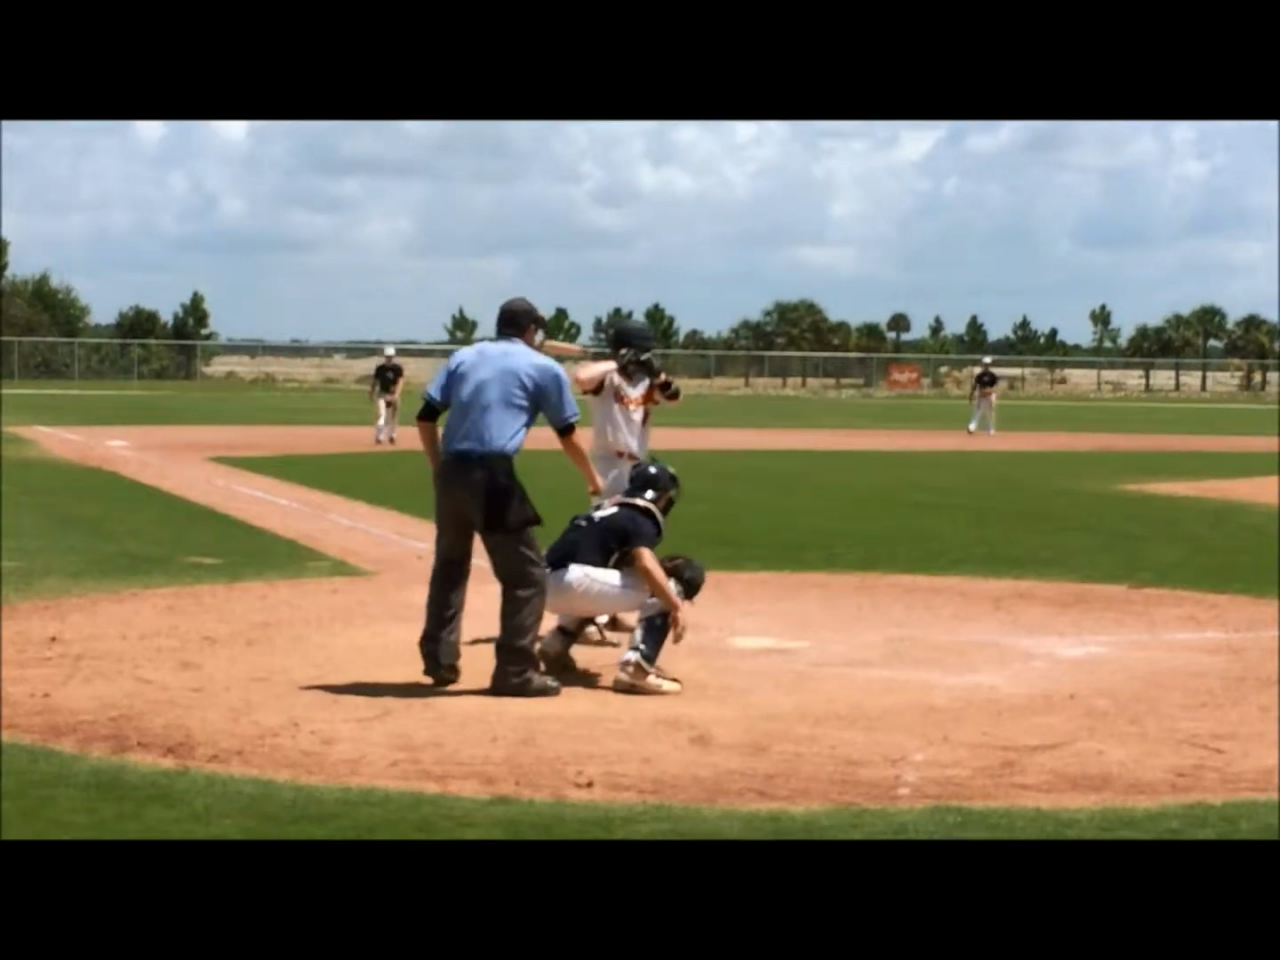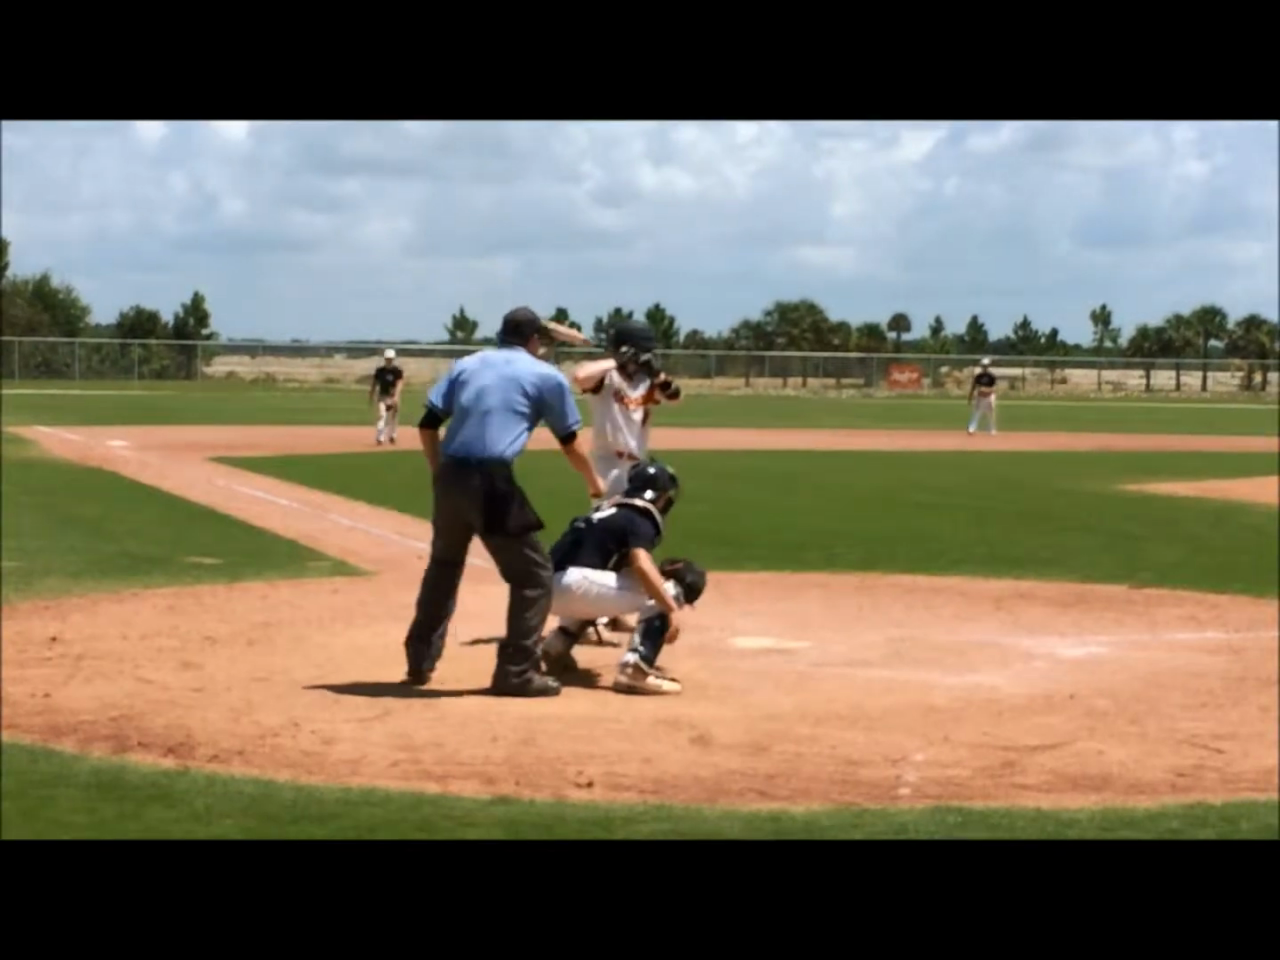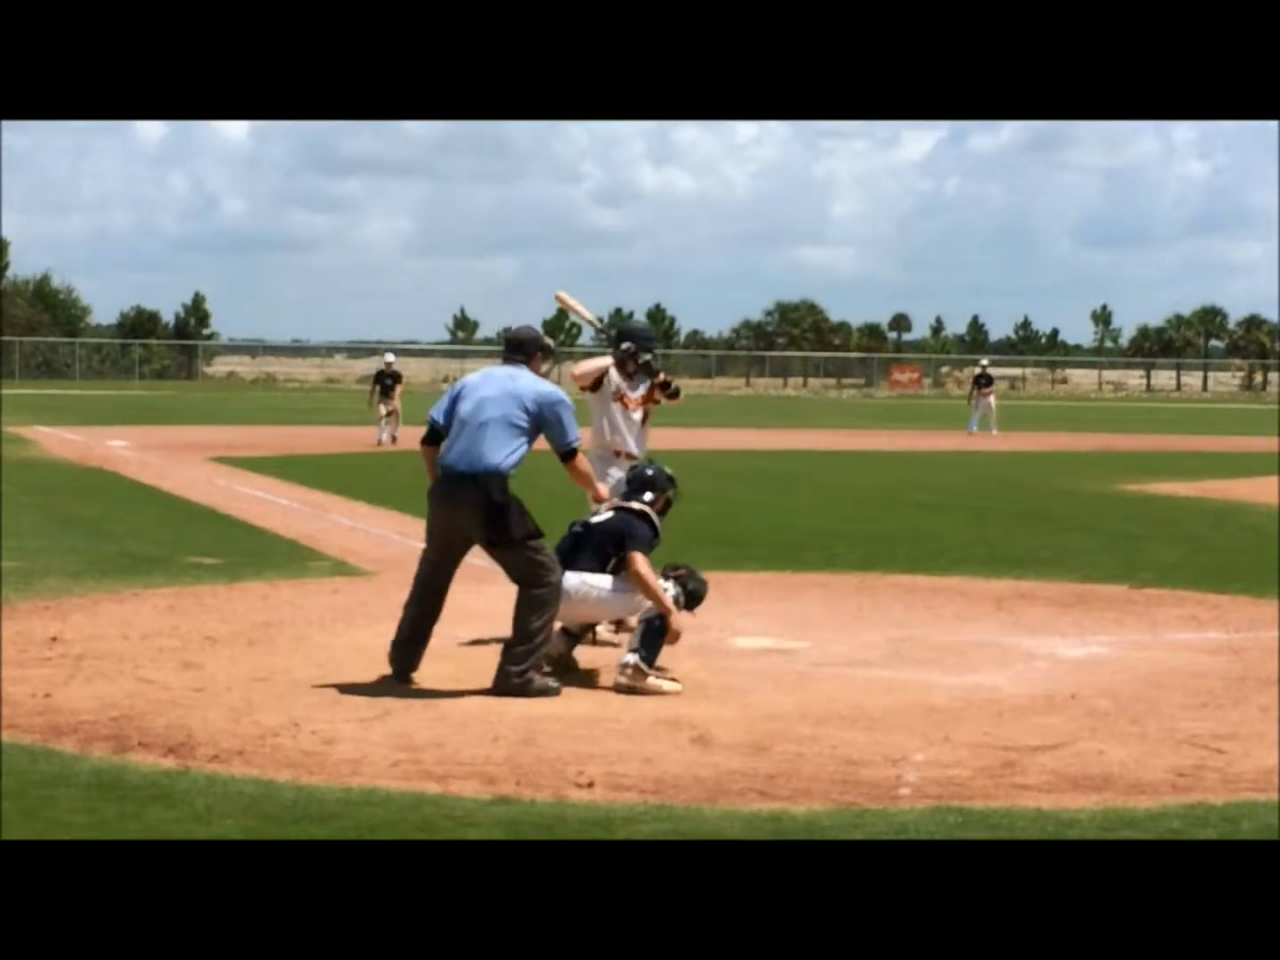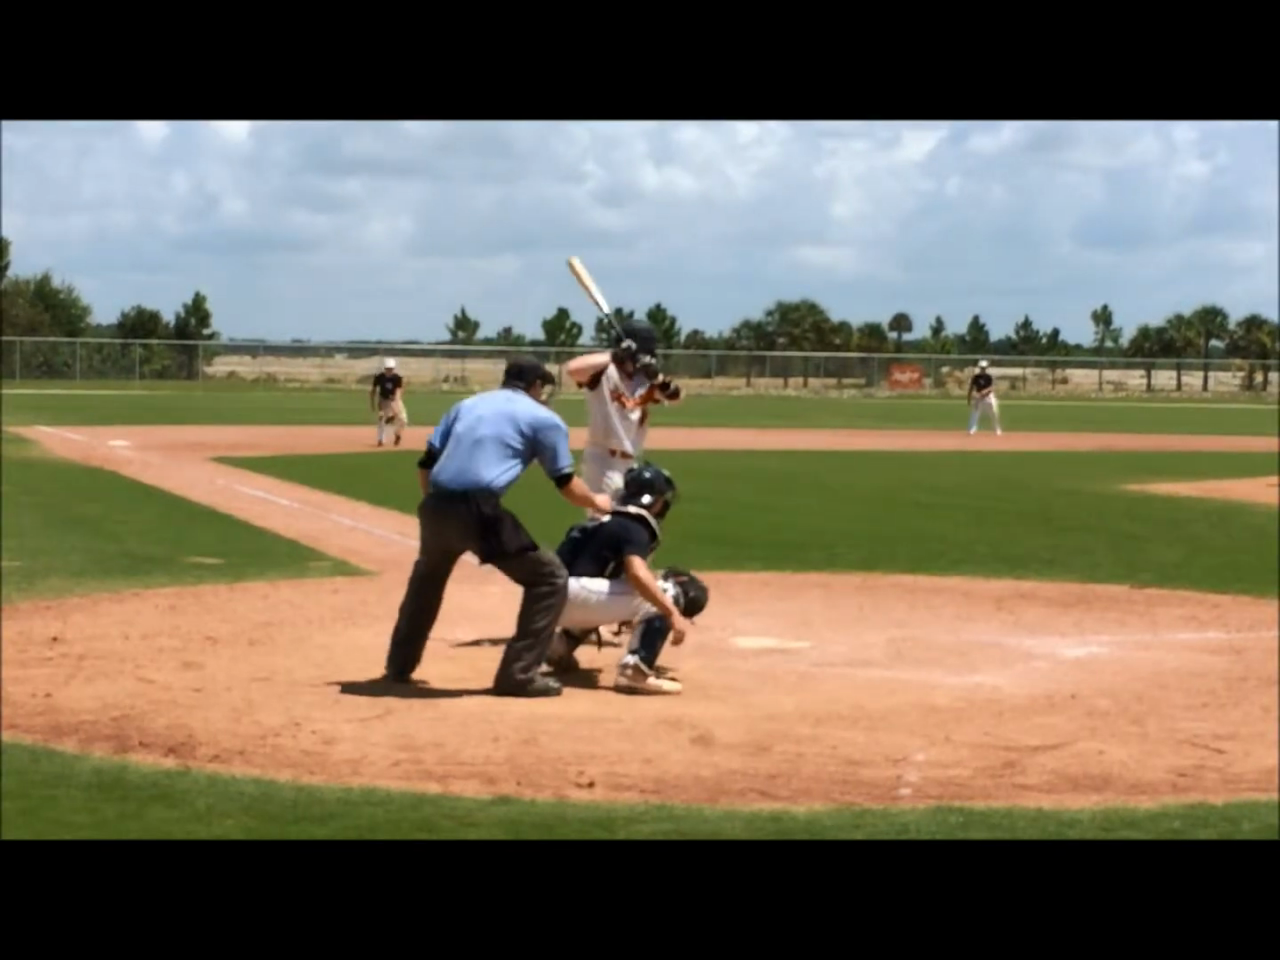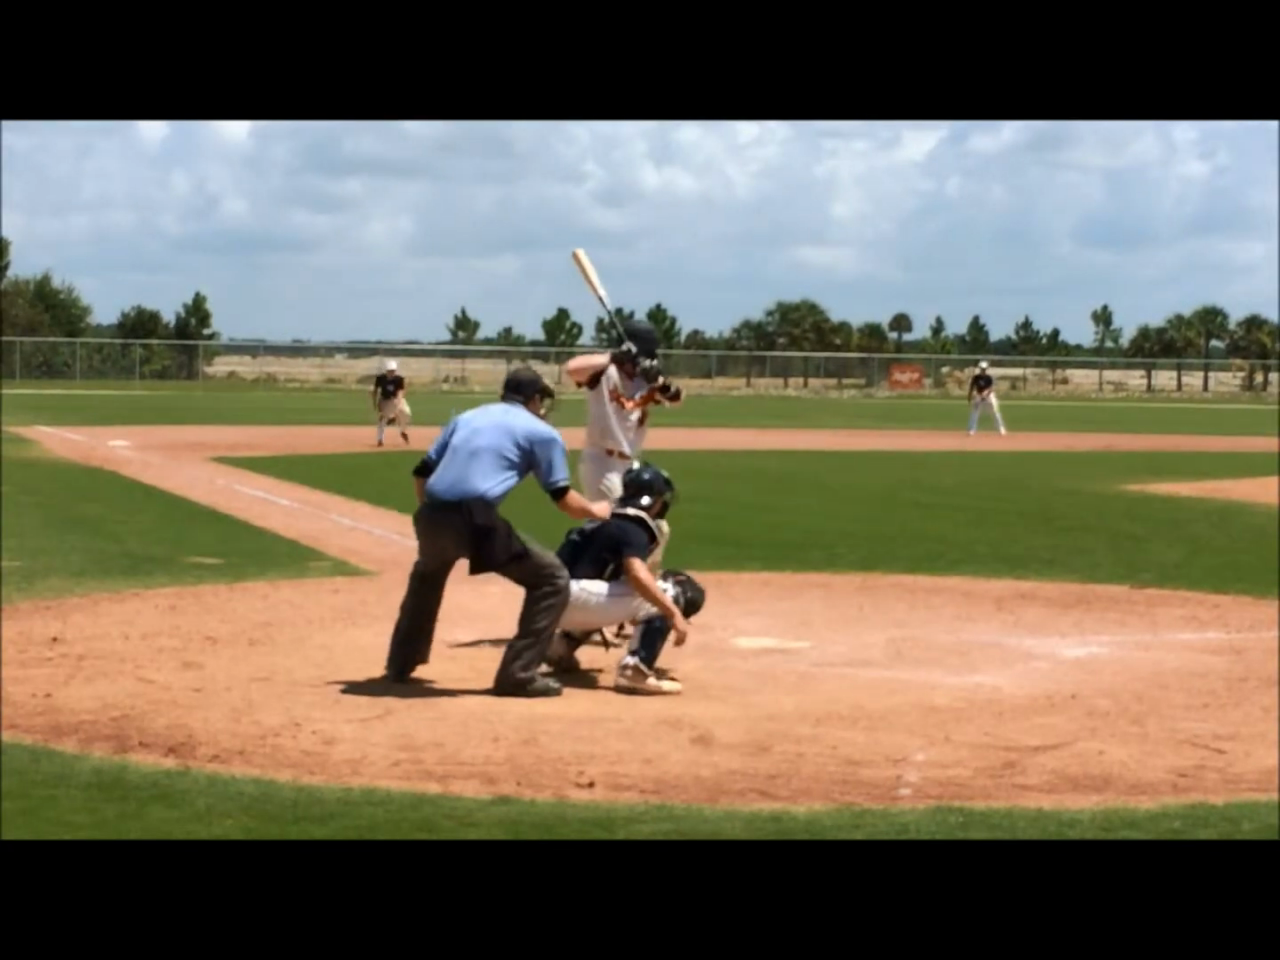
dt=0.1s
person 1, frame 1
left shoulder: (463, 356)
right shoulder: (544, 367)
left elbow: (426, 416)
right elbow: (569, 436)
right wrist: (592, 478)
left hip: (451, 474)
right hip: (492, 477)
left knee: (449, 568)
right knee: (525, 575)
left ankle: (439, 661)
right ankle: (516, 673)
person 1, frame 2
left shoulder: (466, 364)
right shoulder: (546, 375)
left elbow: (428, 424)
right elbow: (570, 442)
right wrist: (594, 481)
left hip: (450, 478)
right hip: (492, 483)
left knee: (443, 567)
right knee: (532, 575)
left ankle: (420, 661)
right ankle: (516, 673)
person 1, frame 3
left shoulder: (468, 381)
right shoulder: (548, 393)
left elbow: (430, 441)
right elbow: (571, 459)
right wrist: (597, 489)
left hip: (445, 492)
right hip: (487, 495)
left knee: (433, 573)
right knee: (542, 578)
left ankle: (402, 662)
right ankle: (518, 675)
person 1, frame 4
left shoulder: (468, 404)
right shoulder: (543, 417)
left elbow: (426, 463)
right elbow: (566, 484)
right wrist: (597, 502)
left hip: (437, 508)
right hip: (480, 511)
left knee: (427, 577)
right knee: (550, 579)
left ankle: (399, 664)
right ankle: (519, 675)
person 1, frame 5
left shoulder: (467, 417)
right shoulder: (541, 431)
left elbow: (422, 472)
right elbow: (564, 500)
right wrist: (596, 509)
left hip: (430, 518)
right hip: (474, 521)
left knee: (427, 575)
right knee: (552, 579)
left ankle: (400, 662)
right ankle: (518, 675)
person 2, frame 1
left shoulder: (644, 378)
right shoulder: (605, 375)
left elbow: (673, 396)
right elbow: (580, 378)
left wrist: (657, 374)
right wrist: (617, 362)
left hip: (637, 467)
right hip: (610, 466)
left ankle: (608, 612)
right ankle: (591, 619)
person 2, frame 2
left shoulder: (644, 378)
right shoulder: (605, 375)
left elbow: (674, 395)
right elbow: (579, 376)
left wrist: (657, 374)
right wrist: (616, 361)
left hip: (637, 467)
right hip: (610, 466)
left ankle: (609, 612)
person 2, frame 3
right shoulder: (604, 374)
left elbow: (674, 393)
right elbow: (575, 373)
left wrist: (657, 373)
right wrist: (614, 358)
left hip: (636, 466)
right hip: (608, 466)
left ankle: (618, 616)
person 2, frame 4
left shoulder: (645, 380)
right shoulder: (604, 372)
left elbow: (675, 396)
right elbow: (572, 370)
left wrist: (656, 376)
right wrist: (613, 356)
left hip: (632, 466)
right hip: (604, 465)
person 2, frame 5
left shoulder: (647, 379)
right shoulder: (604, 372)
left elbow: (676, 397)
right elbow: (572, 368)
left wrist: (657, 378)
right wrist: (614, 356)
left hip: (631, 465)
right hip: (601, 463)
left knee: (658, 532)
person 3, frame 1
left shoulder: (611, 510)
right shoulder: (641, 520)
right elbow: (645, 566)
left wrist: (661, 571)
right wrist: (677, 606)
left hip: (548, 584)
right hip: (571, 583)
right knee: (666, 592)
left ankle: (556, 647)
right ankle: (635, 669)
person 3, frame 2
left shoulder: (610, 511)
right shoulder: (639, 521)
right elbow: (641, 566)
left wrist: (660, 573)
right wrist: (672, 609)
left hip: (550, 586)
right hip: (571, 585)
right knee: (667, 592)
left ankle: (557, 647)
right ankle: (635, 669)
person 3, frame 3
left shoulder: (611, 515)
right shoulder: (637, 524)
right elbow: (638, 570)
right wrist: (671, 611)
right hip: (572, 590)
right knee: (668, 593)
left ankle: (559, 647)
right ankle: (635, 670)
person 3, frame 4
left shoulder: (611, 519)
right shoulder: (635, 527)
right elbow: (637, 574)
right wrist: (672, 613)
right hip: (572, 595)
right knee: (668, 593)
left ankle: (560, 648)
right ankle: (635, 670)
person 3, frame 5
left shoulder: (611, 520)
right shoulder: (634, 529)
right elbow: (637, 575)
right wrist: (674, 613)
right hip: (573, 596)
right knee: (668, 593)
left ankle: (561, 648)
right ankle: (635, 671)
